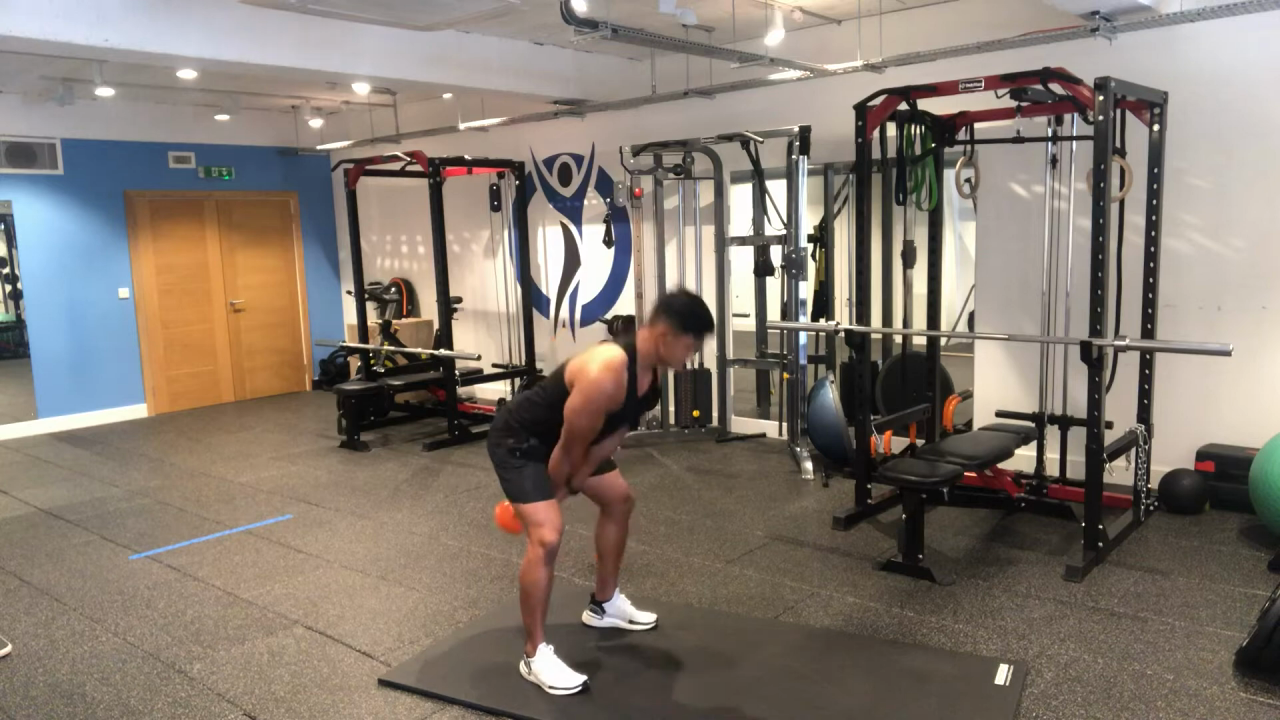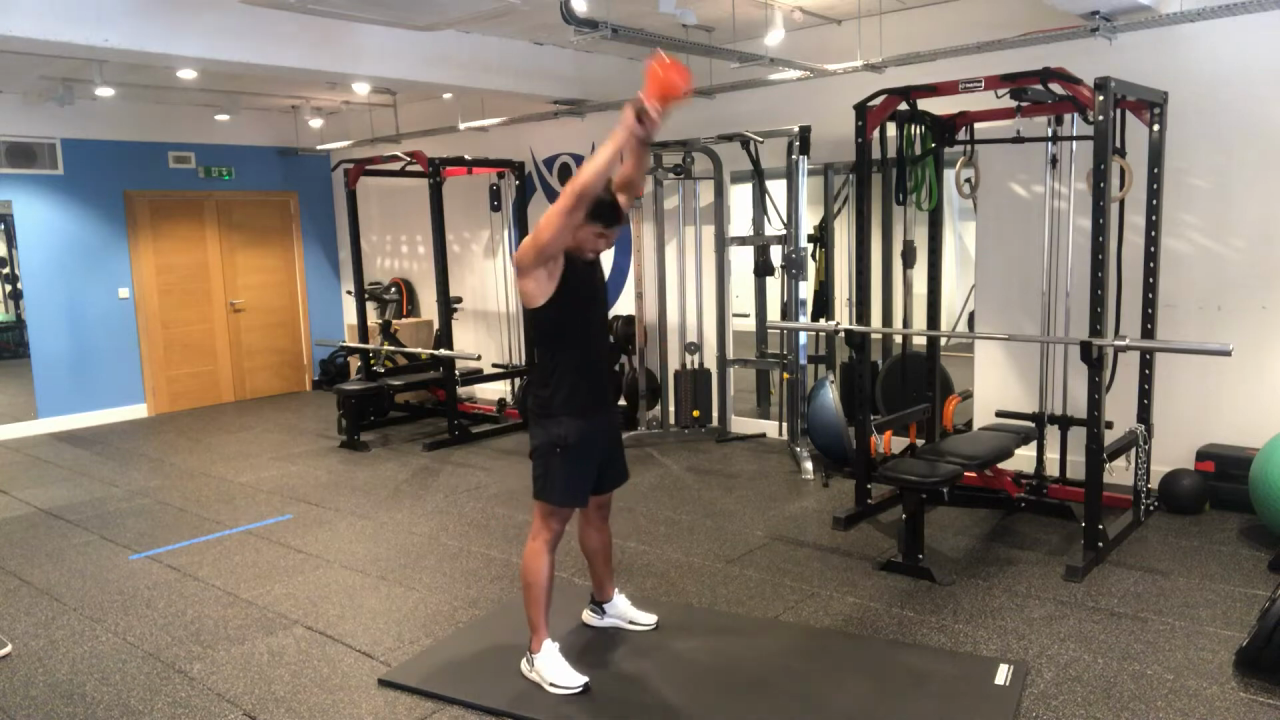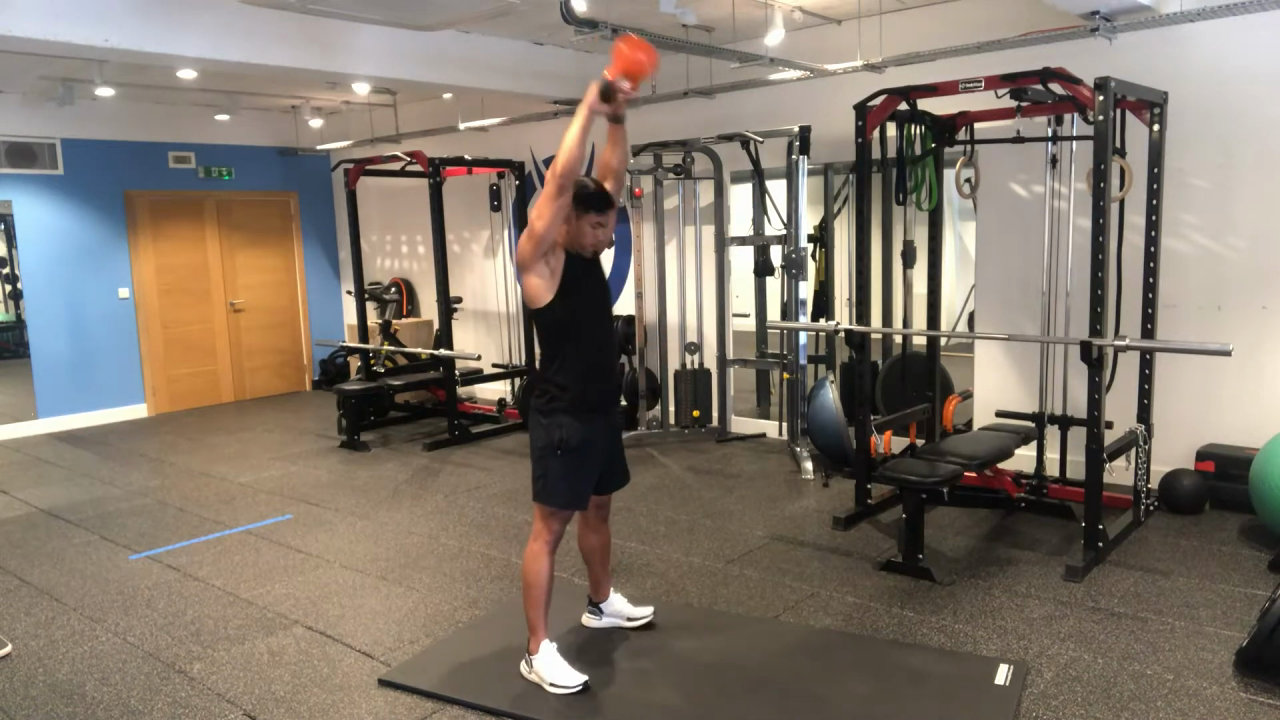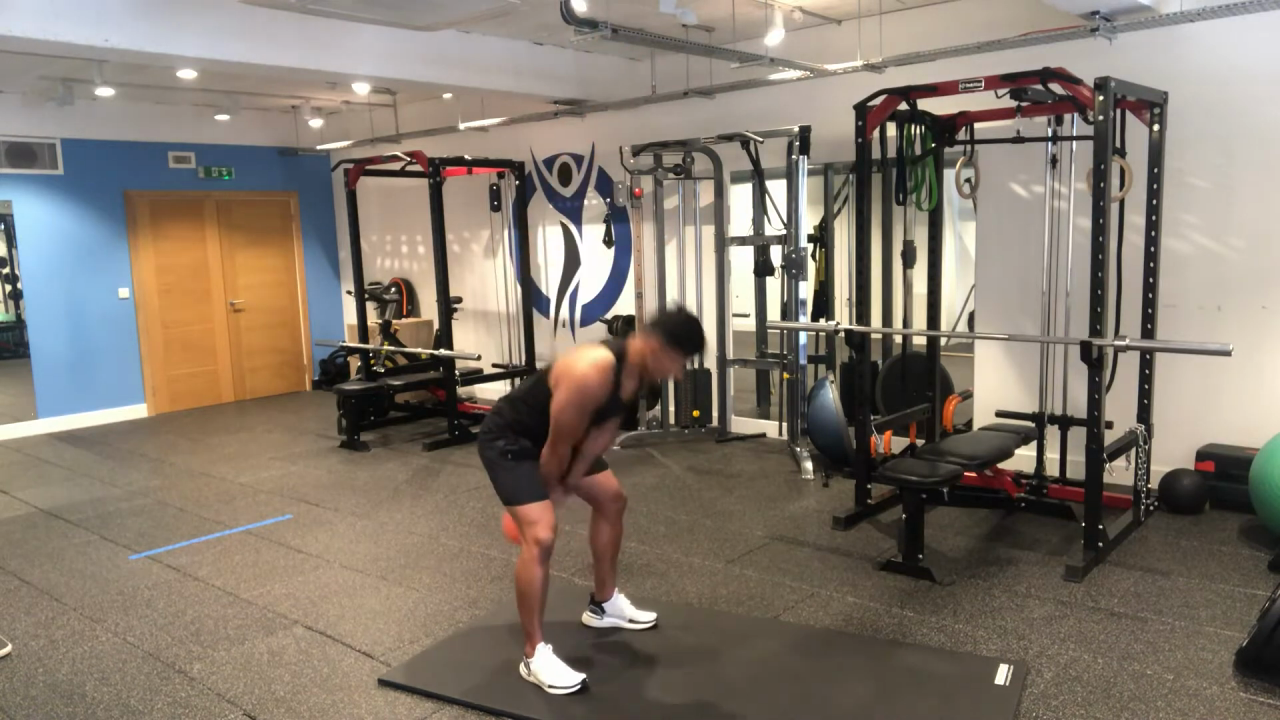
dt=0.7s
person 1, frame 1
left shoulder: (650, 371)
right shoulder: (605, 375)
left elbow: (610, 436)
right elbow: (570, 447)
left wrist: (574, 480)
right wrist: (555, 488)
right hip: (522, 438)
left knee: (620, 502)
right knee: (547, 536)
left ankle: (605, 603)
right ankle: (535, 655)
person 1, frame 2
left shoulder: (586, 256)
right shoulder: (537, 259)
left elbow: (623, 189)
right elbow: (578, 194)
left wrist: (640, 139)
right wrist: (623, 133)
left hip: (599, 410)
right hip: (560, 418)
left knee: (597, 510)
right knee: (548, 527)
left ankle: (603, 602)
right ankle: (538, 651)
person 1, frame 3
left shoulder: (586, 252)
right shoulder: (540, 257)
left elbow: (612, 177)
right elbow: (562, 180)
left wrist: (617, 118)
right wrist: (586, 111)
left hip: (603, 410)
right hip: (562, 419)
left knee: (598, 510)
right knee: (550, 527)
left ankle: (601, 603)
right ankle: (537, 652)
person 1, frame 4
left shoulder: (640, 372)
right shoulder: (591, 373)
left elbow: (604, 431)
right elbow: (556, 447)
left wrist: (568, 483)
right wrist: (549, 494)
right hip: (509, 439)
left knee: (612, 498)
right knee: (541, 535)
left ankle: (604, 602)
right ankle: (535, 656)
